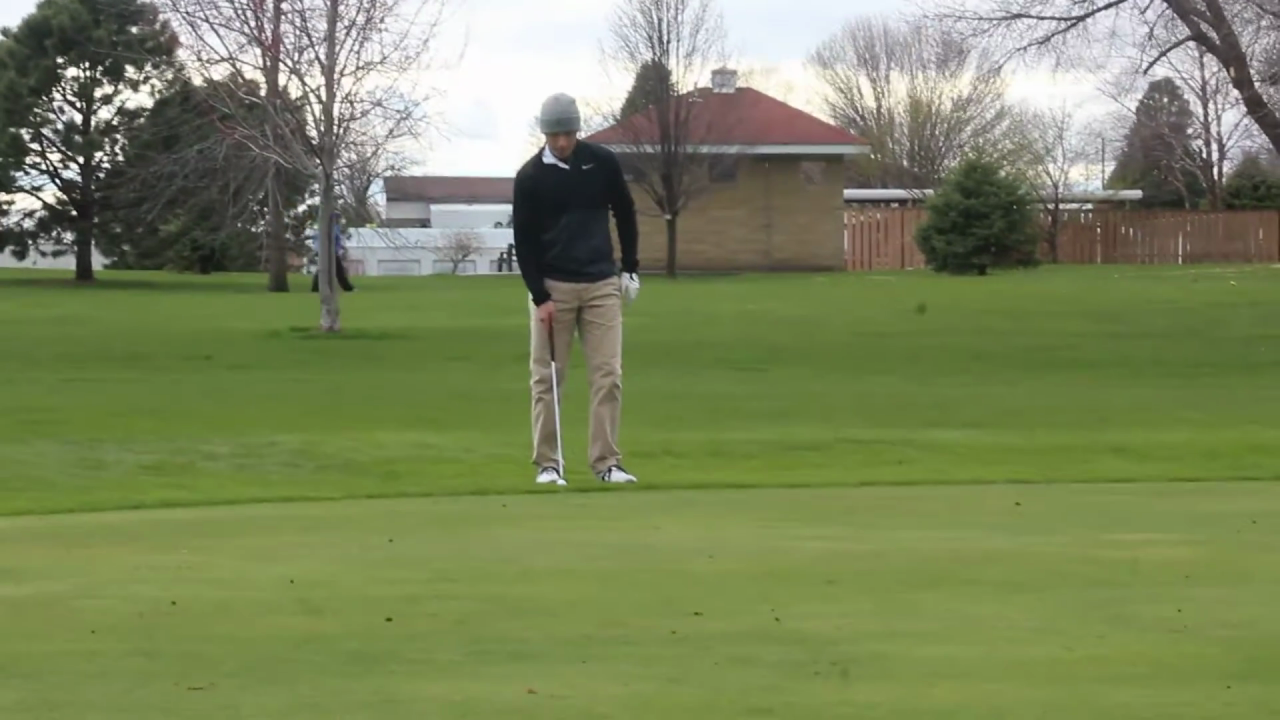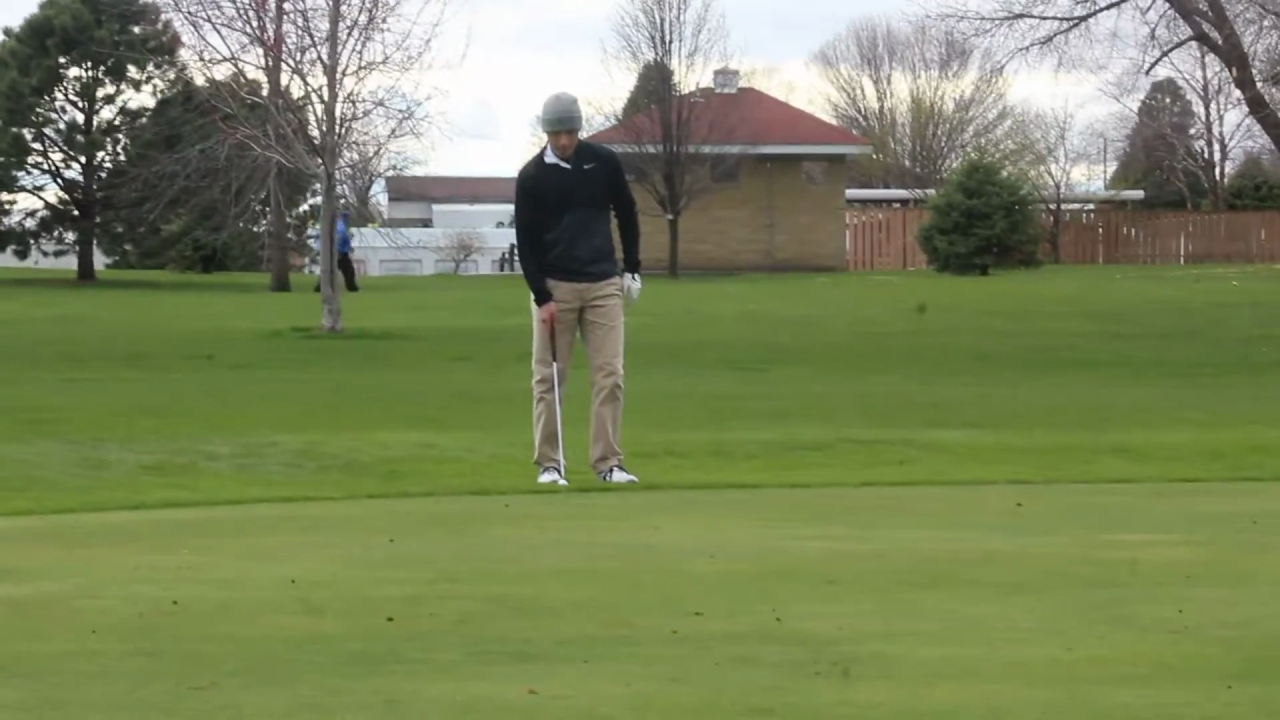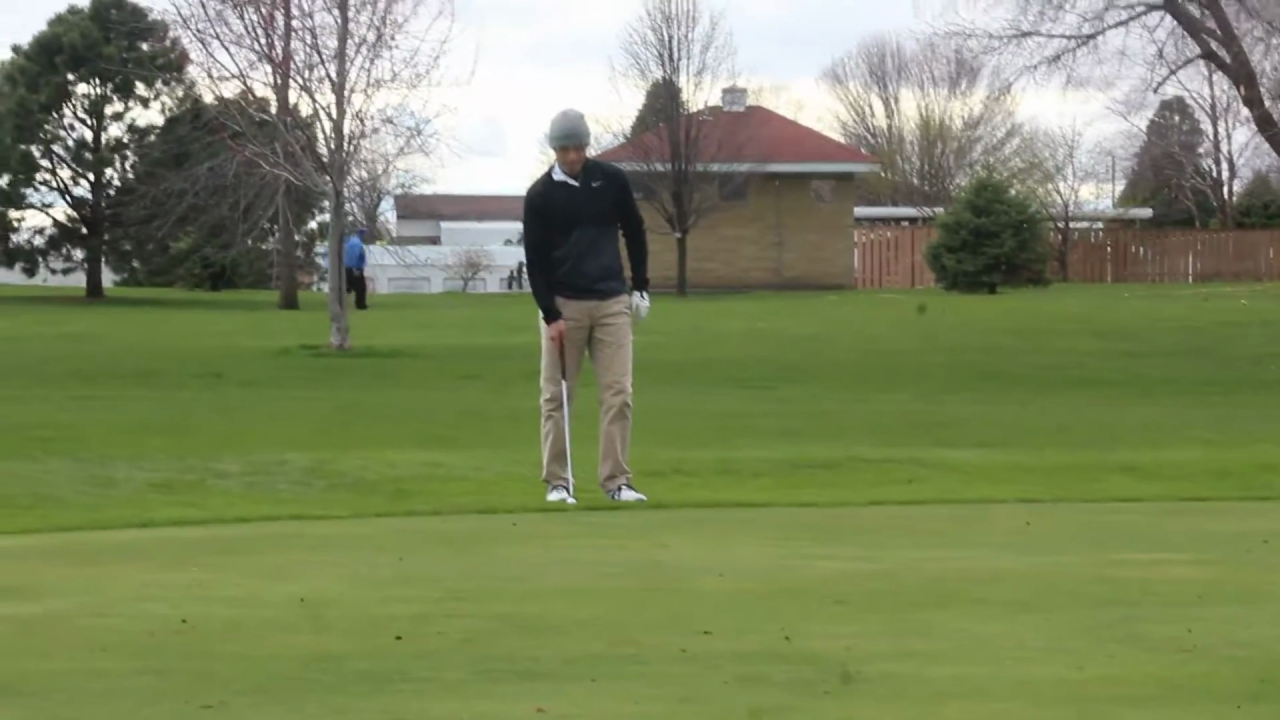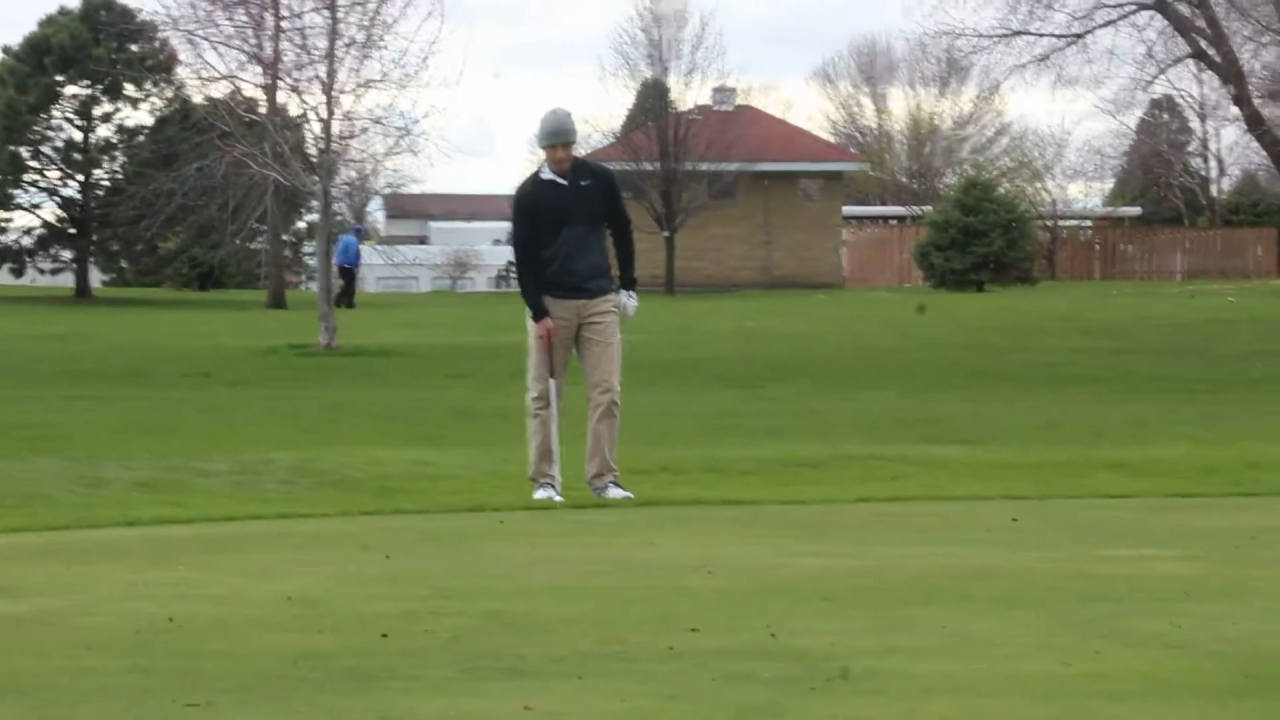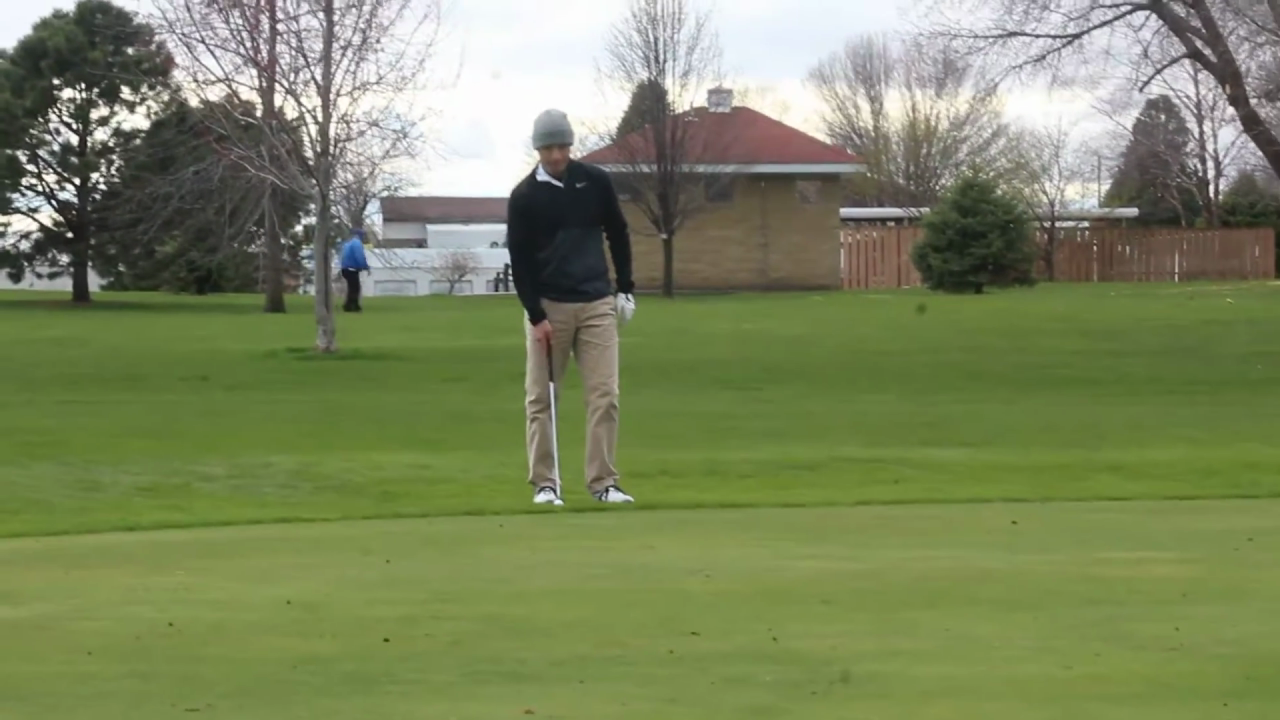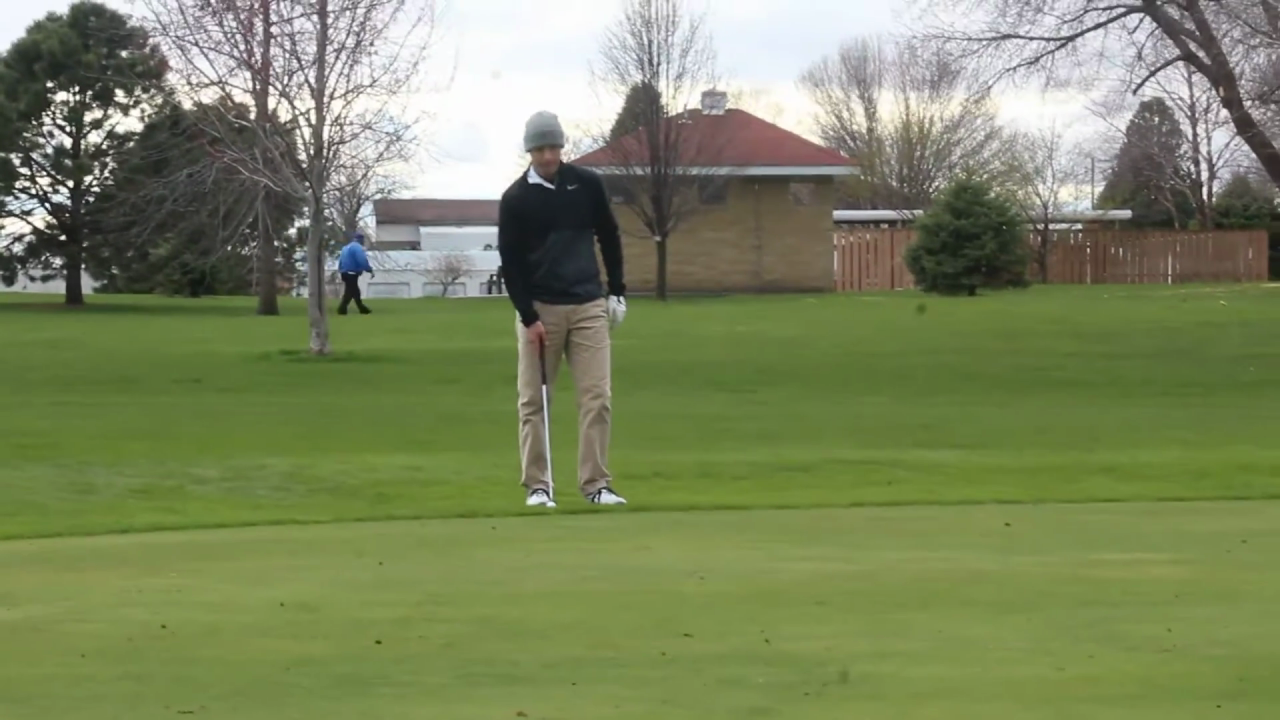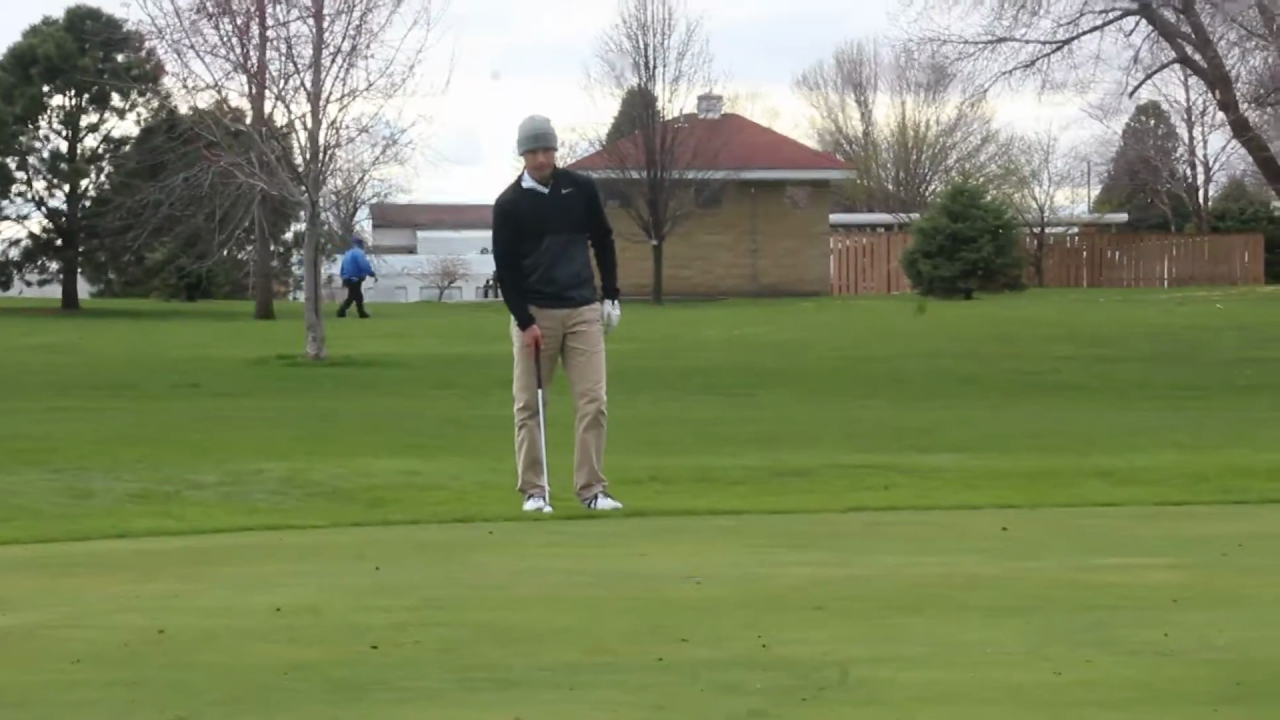
dt=0.1s
person 1, frame 1
left shoulder: (603, 161)
right shoulder: (530, 177)
left elbow: (625, 213)
right elbow: (524, 241)
left wrist: (630, 268)
right wrist: (539, 296)
left hip: (602, 284)
right hip: (552, 287)
left knee: (607, 375)
right knee: (546, 377)
left ankle: (606, 461)
right ankle: (547, 463)
person 1, frame 2
left shoulder: (605, 161)
right shoulder: (531, 177)
left elbow: (627, 213)
right elbow: (526, 241)
left wrist: (632, 268)
right wrist: (541, 297)
left hip: (604, 284)
right hip: (554, 287)
left knee: (609, 375)
right knee: (547, 376)
left ankle: (608, 462)
right ankle: (548, 463)
person 1, frame 3
left shoulder: (612, 179)
right shoulder: (540, 194)
left elbow: (634, 232)
right elbow: (535, 259)
left wrist: (640, 286)
right wrist: (550, 315)
left hip: (612, 301)
right hip: (563, 305)
left knee: (618, 393)
right knee: (556, 395)
left ankle: (616, 480)
right ankle: (557, 481)
person 1, frame 4
left shoulder: (600, 179)
right shoulder: (529, 194)
left elbow: (622, 231)
right elbow: (524, 258)
left wrist: (628, 285)
right wrist: (538, 313)
left hip: (600, 301)
right hip: (550, 304)
left knee: (606, 392)
right knee: (542, 394)
left ankle: (603, 478)
right ankle: (544, 479)
person 1, frame 5
left shoulder: (596, 181)
right shoulder: (524, 196)
left elbow: (618, 234)
right elbow: (520, 261)
left wrist: (625, 288)
right wrist: (536, 316)
left hip: (597, 303)
right hip: (548, 307)
left knee: (604, 395)
right knee: (540, 398)
left ankle: (603, 482)
right ankle: (544, 483)
person 1, frame 6
left shoulder: (587, 184)
right shoulder: (515, 199)
left elbow: (609, 237)
right elbow: (510, 263)
left wrist: (617, 291)
right wrist: (528, 317)
left hip: (589, 306)
right hip: (539, 309)
left knee: (597, 397)
right knee: (533, 400)
left ankle: (595, 483)
right ankle: (537, 485)
person 1, frame 7
left shoulder: (581, 188)
right shoulder: (509, 203)
left elbow: (603, 241)
right elbow: (505, 268)
left wrist: (611, 295)
right wrist: (524, 320)
left hip: (584, 310)
right hip: (534, 314)
left knee: (592, 402)
right knee: (528, 405)
left ankle: (592, 488)
right ankle: (533, 490)
